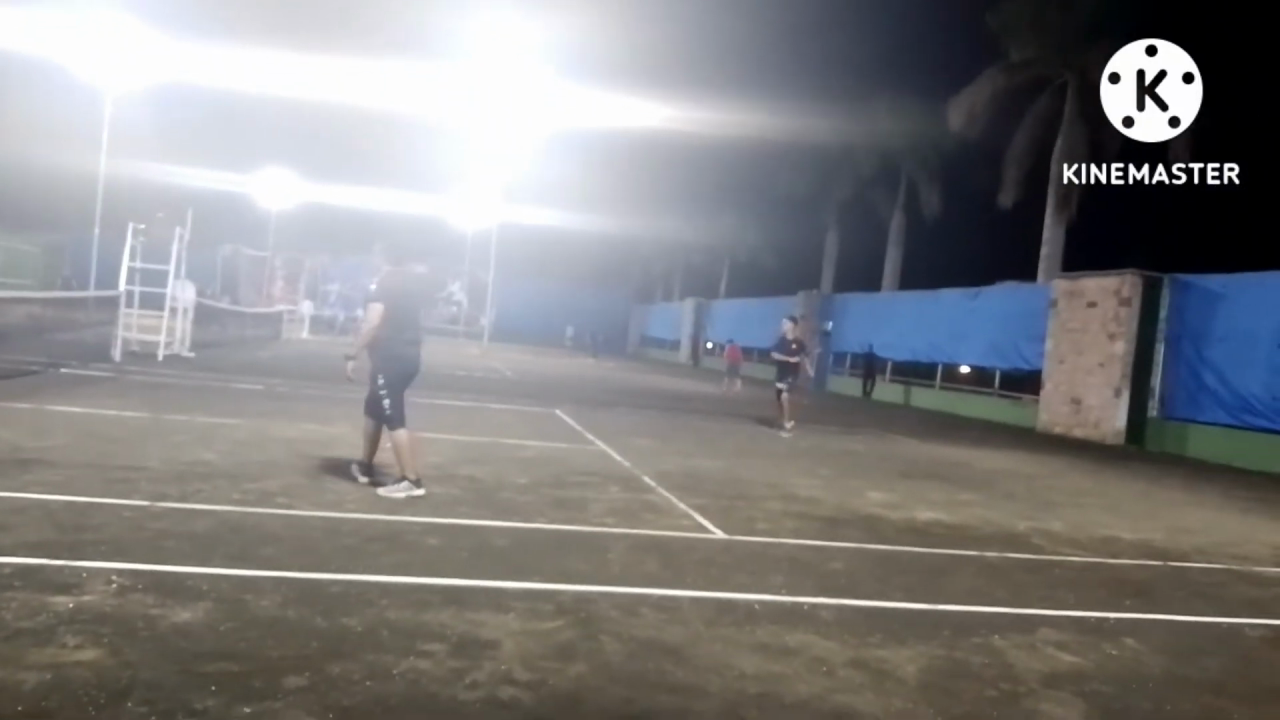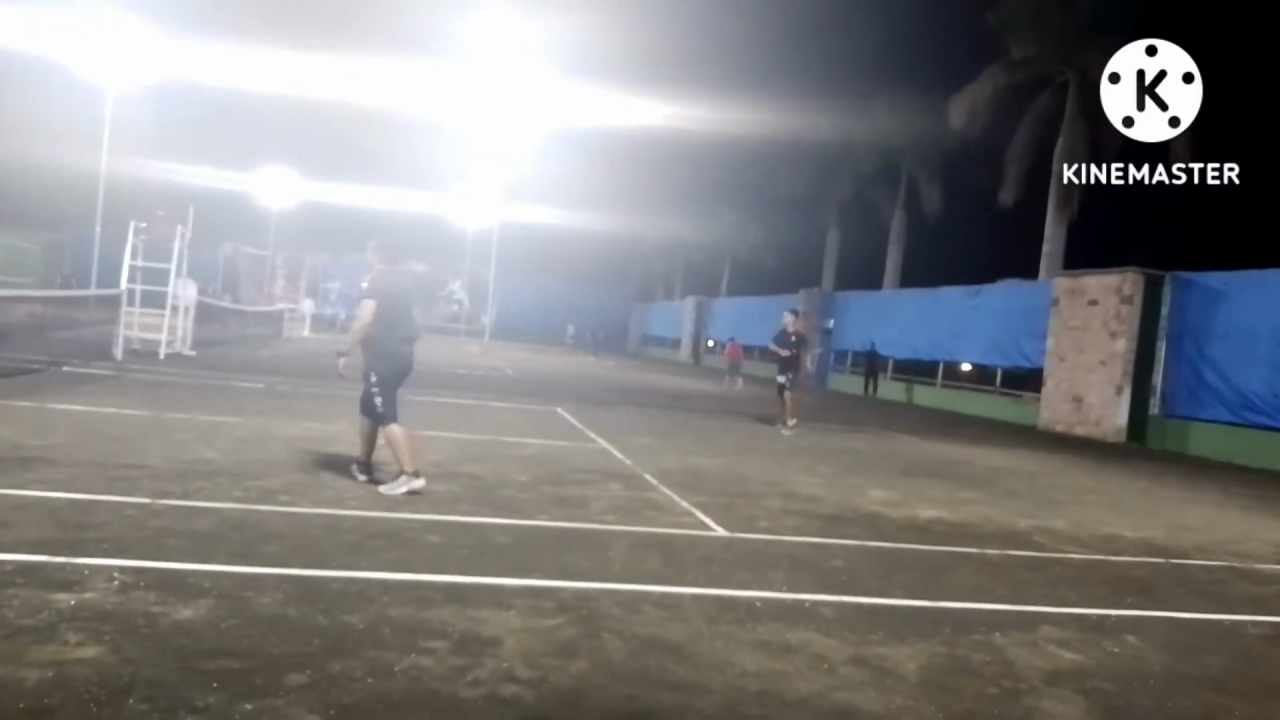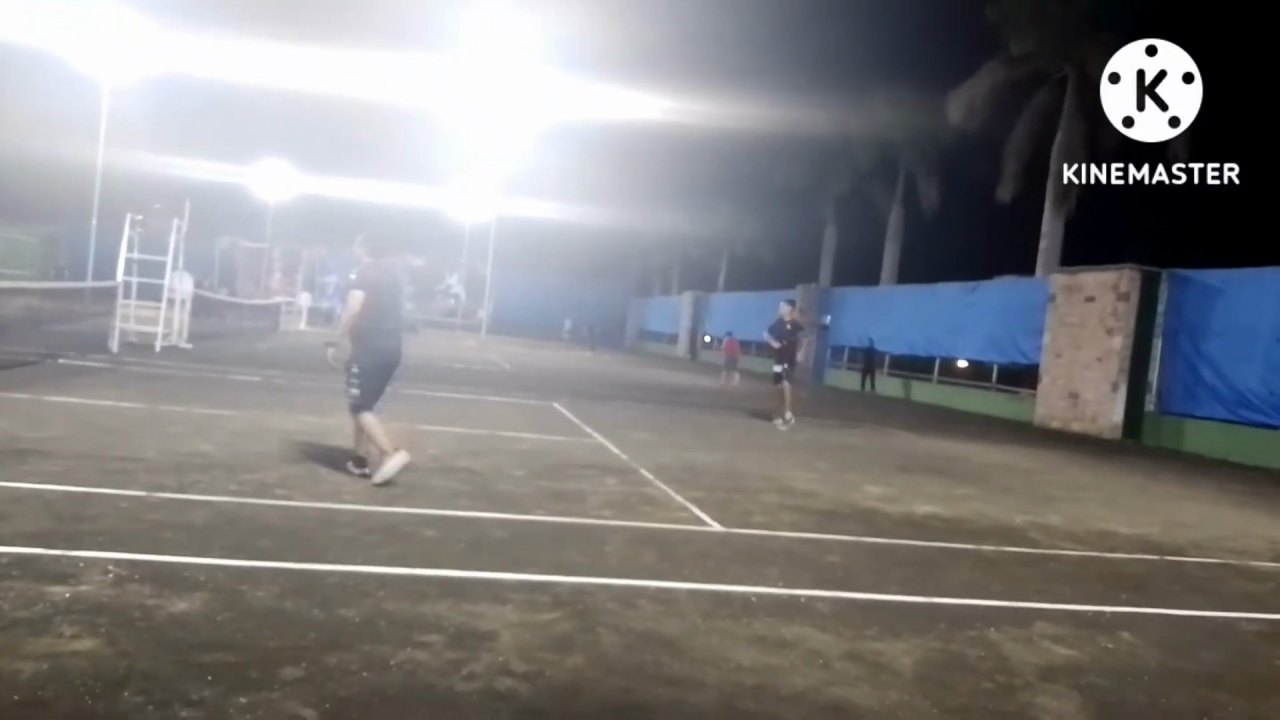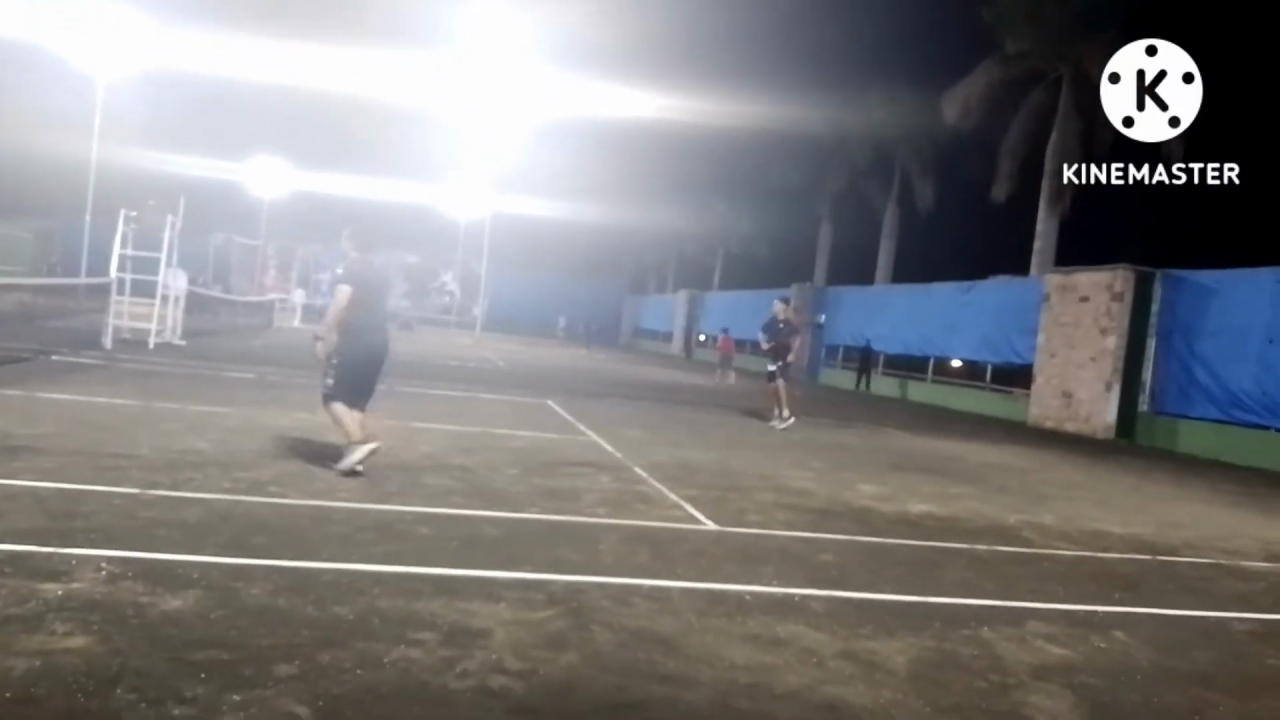
dt=0.1s
person 1, frame 1
left shoulder: (384, 282)
right shoulder: (412, 283)
left elbow: (372, 322)
left wrist: (352, 355)
left hip: (390, 359)
right hip: (408, 356)
left knee: (393, 419)
right knee: (373, 410)
left ankle: (411, 481)
right ankle: (365, 467)
person 1, frame 2
left shoulder: (376, 281)
right shoulder: (406, 281)
left elbow: (364, 319)
left wrist: (345, 353)
left hip: (383, 357)
right hip: (403, 355)
left knee: (386, 417)
right knee: (368, 409)
left ankle: (411, 475)
right ankle: (364, 465)
person 1, frame 3
left shoulder: (364, 273)
right shoulder: (391, 276)
left elbow: (352, 309)
left wrist: (335, 343)
left hip: (370, 349)
right hip: (391, 348)
left knee: (359, 408)
right knee: (361, 404)
left ankle: (391, 454)
right ankle: (360, 460)
person 1, frame 4
left shoulder: (350, 269)
right shoulder: (378, 273)
left elbow: (339, 304)
left wrist: (321, 337)
left hip: (354, 343)
right hip: (378, 343)
left knee: (333, 398)
right knee: (356, 402)
left ankle: (359, 442)
right ankle: (354, 456)
